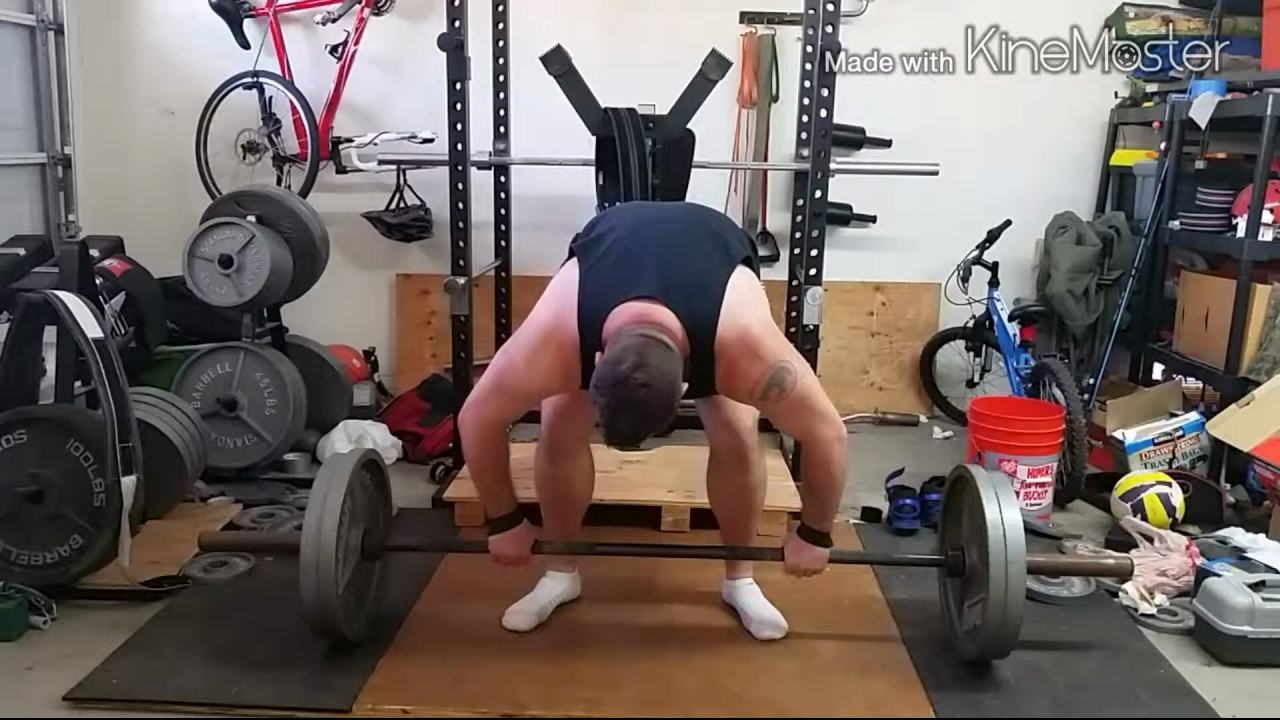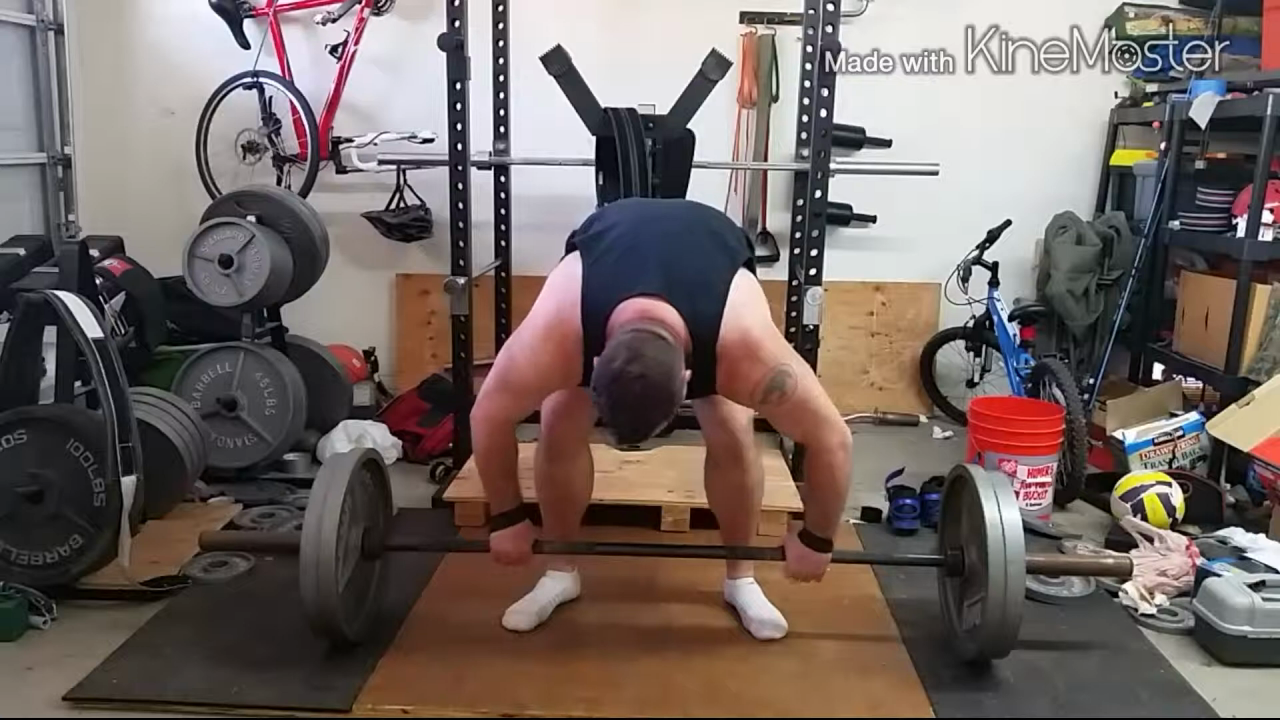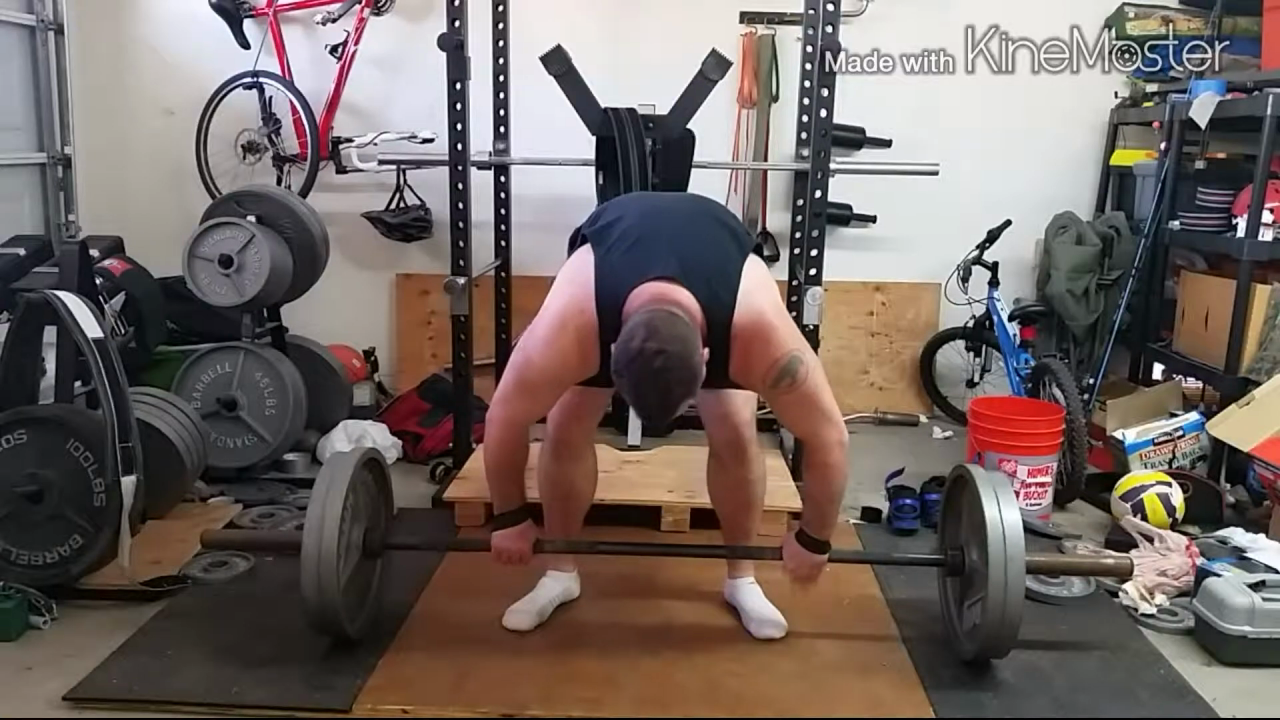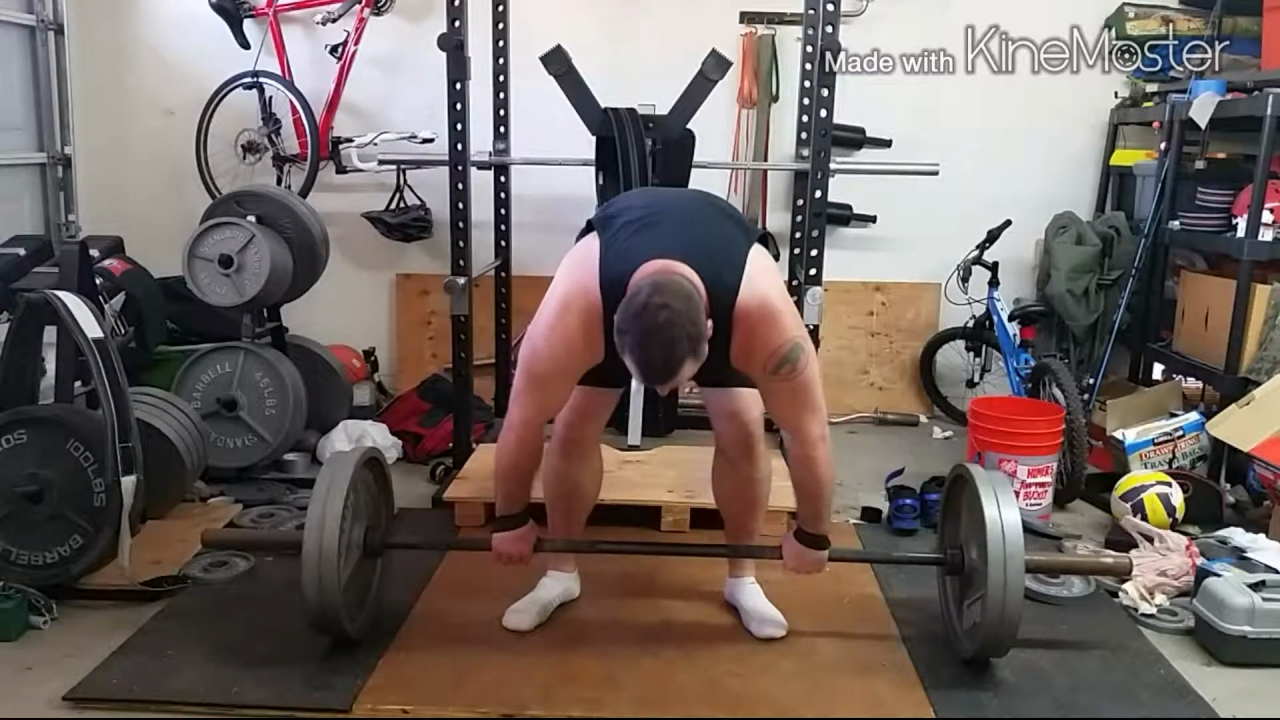
dt=0.3s
person 1, frame 1
left shoulder: (743, 347)
right shoulder: (552, 344)
left elbow: (827, 432)
right elbow: (477, 417)
left wrist: (814, 534)
right wrist: (503, 522)
left knee: (738, 436)
right knee: (559, 430)
left ankle: (739, 578)
right ankle: (561, 572)
person 1, frame 2
left shoulder: (746, 349)
right shoulder: (554, 339)
left elbow: (831, 438)
right elbow: (489, 415)
left wrist: (816, 540)
right wrist: (507, 518)
left knee: (732, 437)
right knee: (558, 429)
left ankle: (740, 577)
right ankle: (560, 571)
person 1, frame 3
left shoulder: (761, 333)
right shoulder: (568, 330)
left elbow: (827, 436)
right elbow: (504, 419)
left wrist: (813, 540)
right wrist: (509, 518)
left knee: (735, 433)
right knee: (565, 427)
left ankle: (740, 576)
right ankle: (560, 571)
person 1, frame 4
left shoulder: (763, 316)
right shoulder: (573, 314)
left elbow: (808, 431)
right elbow: (524, 422)
left wrist: (811, 534)
right wrist: (510, 521)
left hip: (723, 265)
left knee: (743, 432)
right knee: (573, 428)
left ankle: (742, 577)
right ankle: (561, 571)
